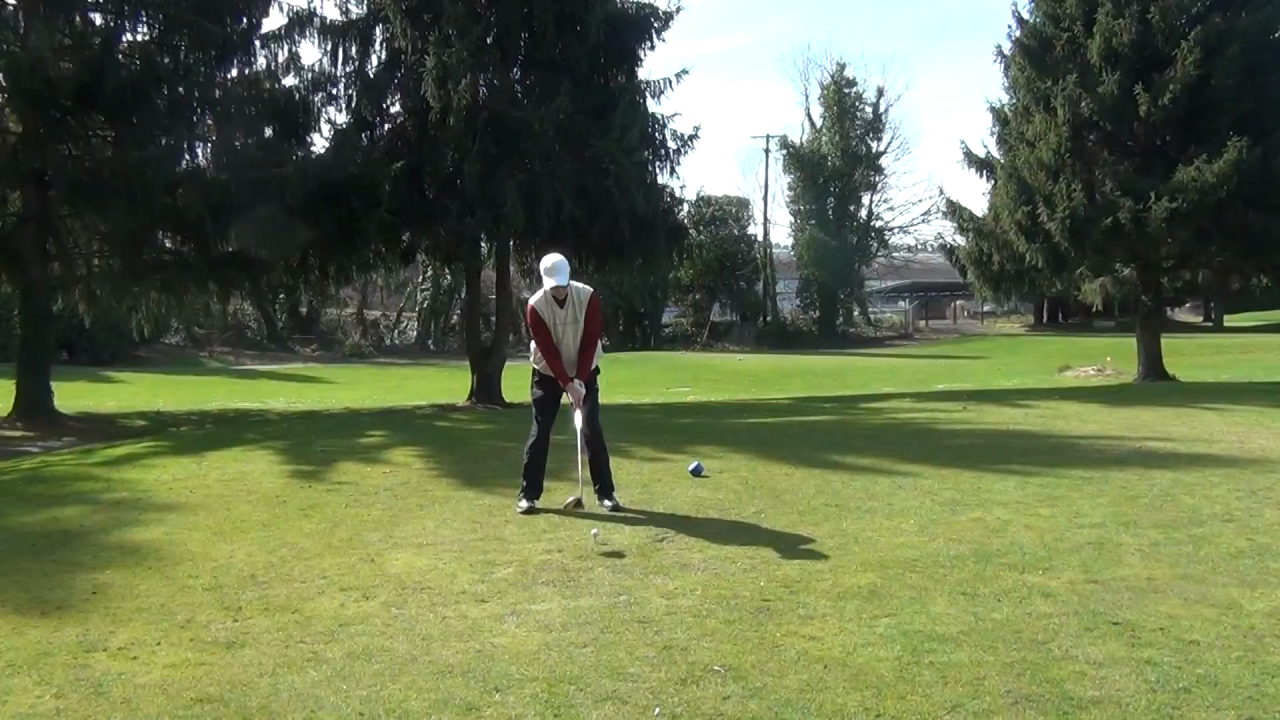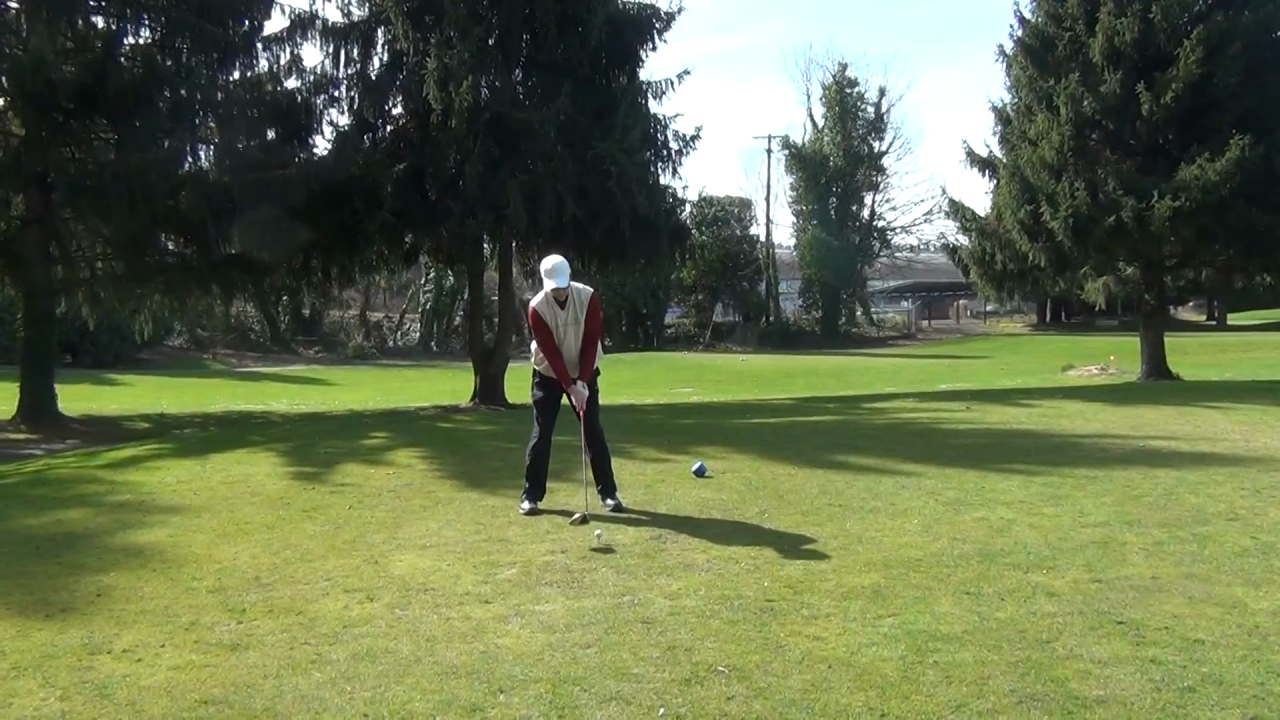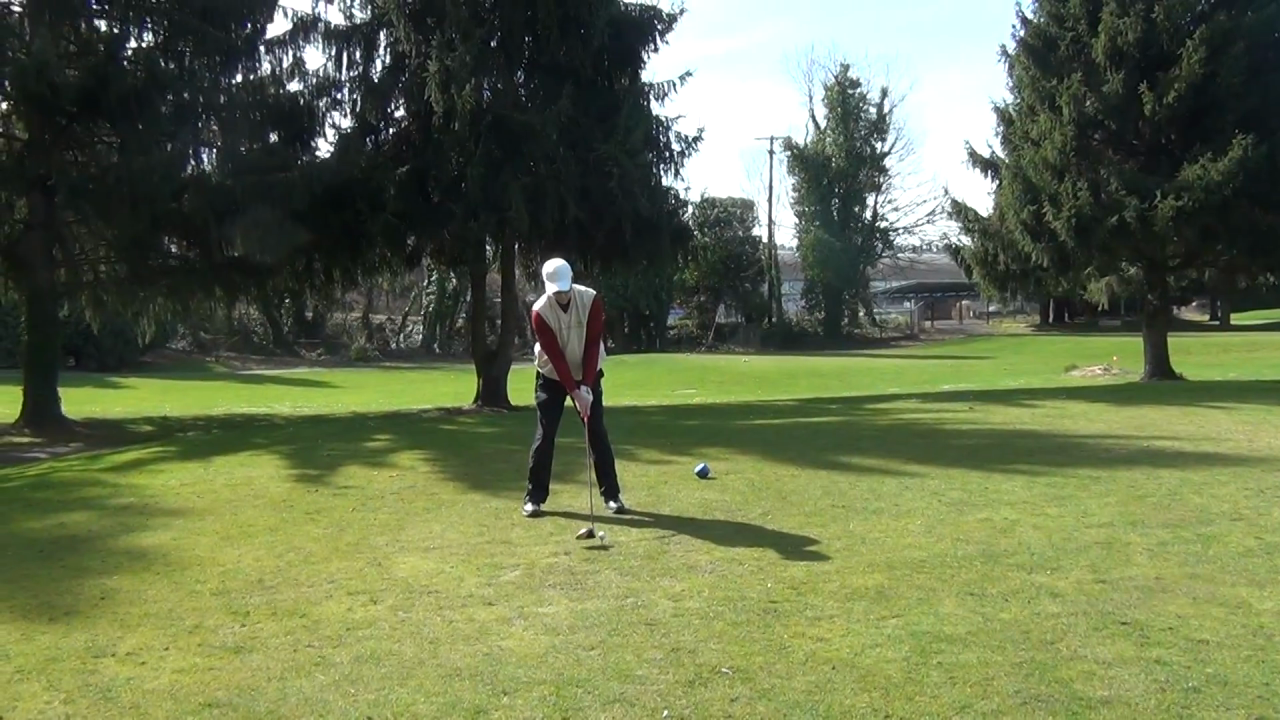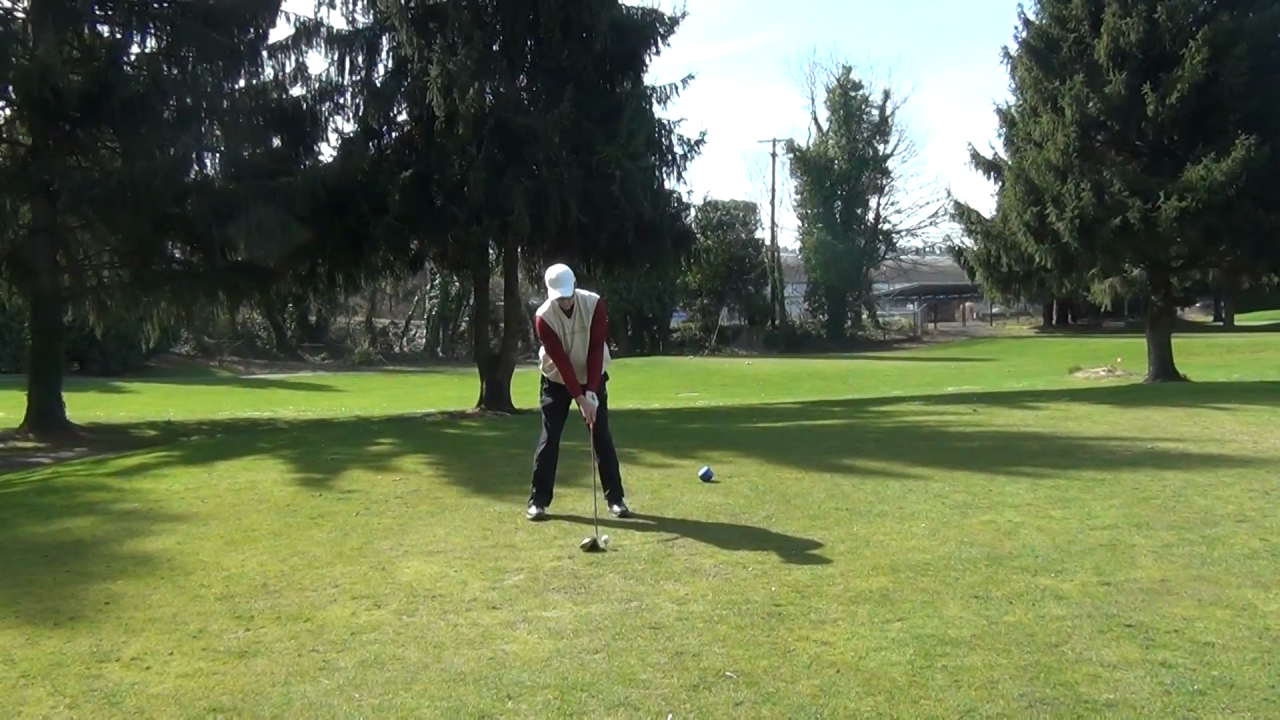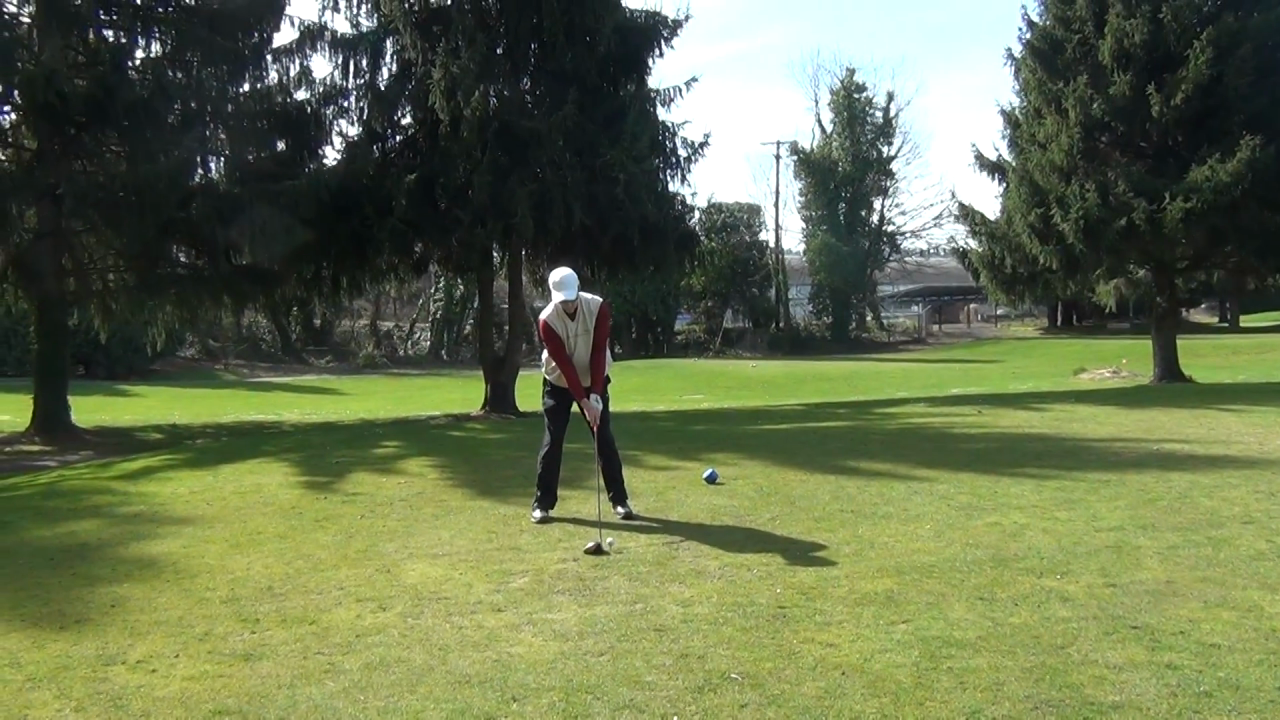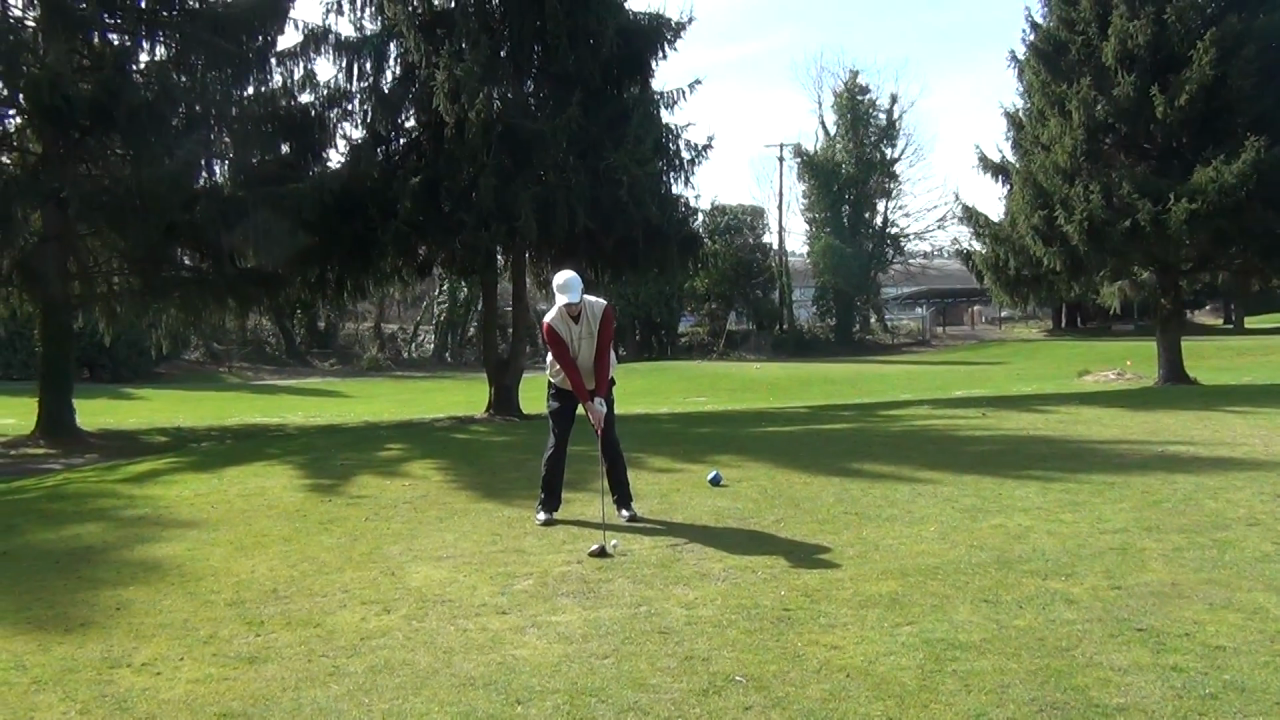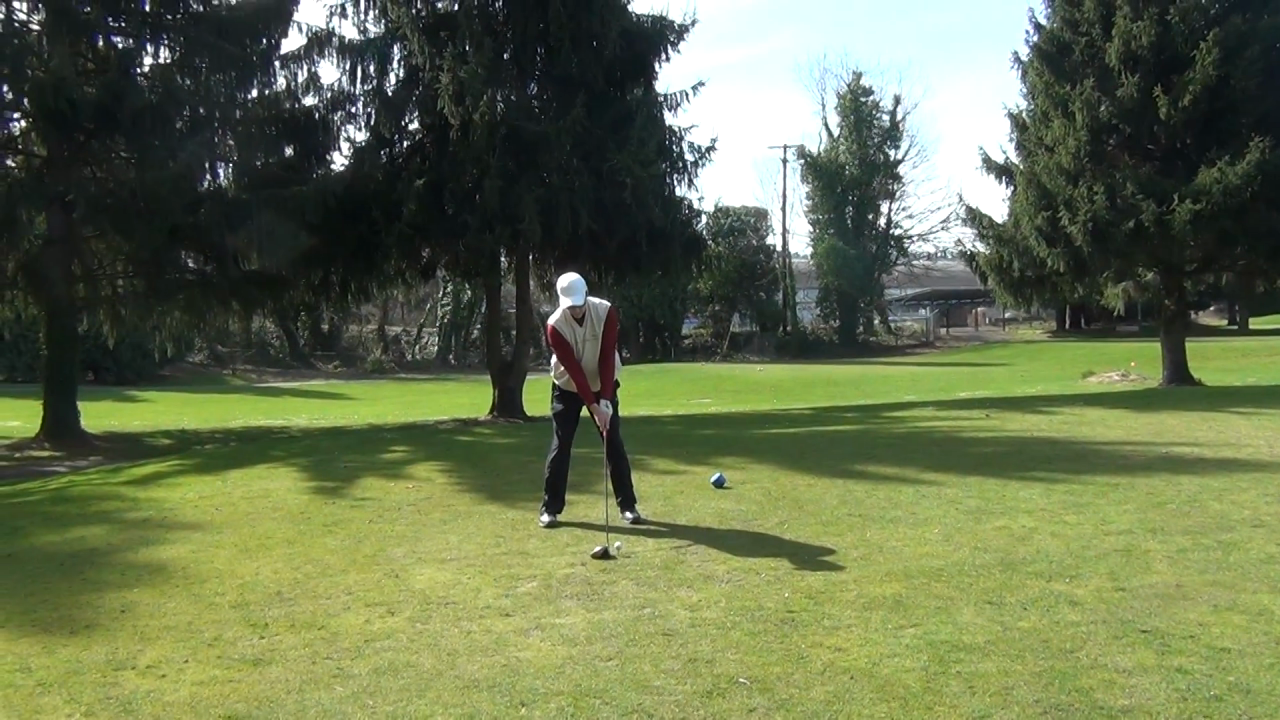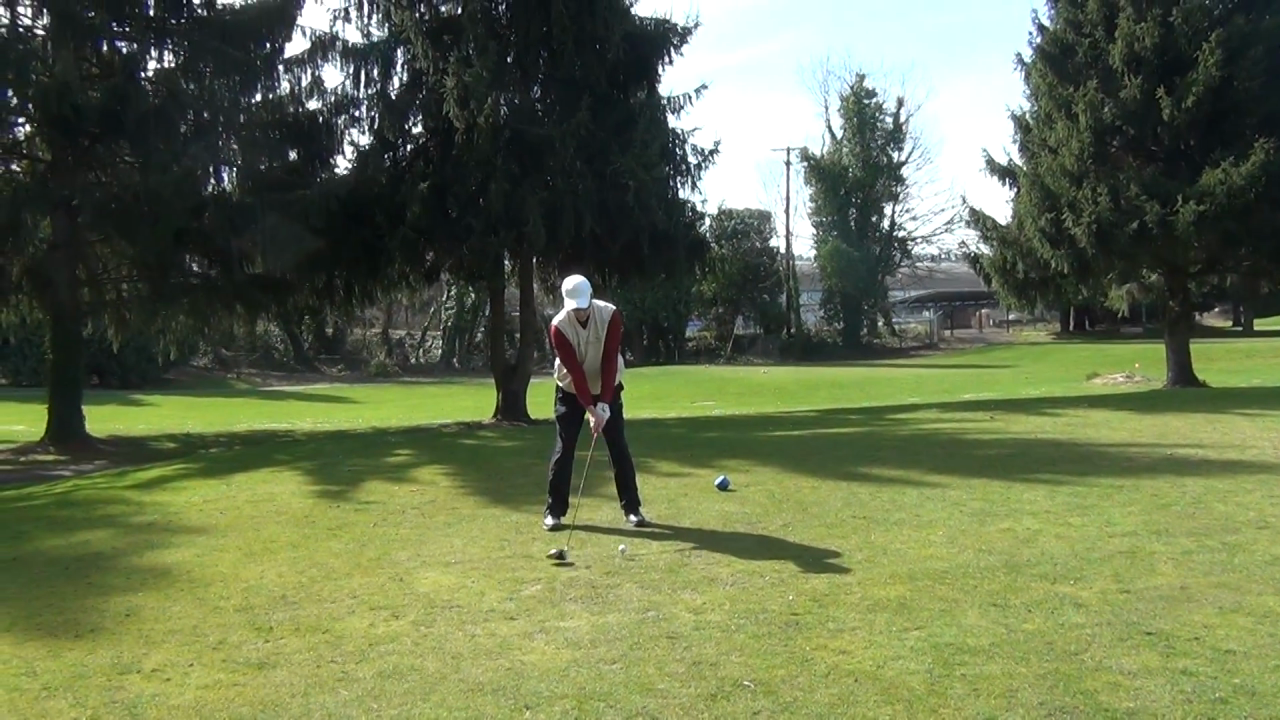
dt=0.2s
person 1, frame 1
left shoulder: (588, 297)
right shoulder: (536, 306)
left elbow: (591, 341)
right elbow: (547, 350)
left wrist: (579, 380)
right wrist: (567, 385)
left hip: (584, 373)
right hip: (548, 374)
left knee: (593, 430)
right knee: (540, 431)
left ankle: (605, 492)
right ankle: (528, 493)
person 1, frame 2
left shoulder: (588, 298)
right shoulder: (536, 308)
left elbow: (591, 343)
right elbow: (550, 352)
left wrist: (582, 382)
right wrist: (570, 387)
left hip: (584, 374)
right hip: (548, 375)
left knee: (593, 431)
right knee: (541, 432)
left ankle: (608, 492)
right ankle: (531, 494)
person 1, frame 3
left shoulder: (591, 300)
right shoulder: (540, 312)
left elbow: (593, 346)
right elbow: (555, 356)
left wrist: (586, 386)
right wrist: (574, 392)
left hip: (587, 376)
right hip: (552, 377)
left knee: (597, 433)
right knee: (545, 433)
left ankle: (611, 494)
right ankle: (534, 496)
person 1, frame 4
left shoulder: (595, 304)
right shoulder: (544, 317)
left elbow: (596, 351)
right elbow: (561, 361)
left wrist: (591, 392)
right wrist: (579, 398)
left hip: (592, 379)
right hip: (556, 381)
left knee: (602, 436)
right knee: (550, 437)
left ankle: (615, 497)
right ankle: (538, 499)
person 1, frame 5
left shoulder: (598, 307)
right shoulder: (547, 320)
left elbow: (598, 353)
right elbow: (564, 364)
left wrist: (595, 394)
right wrist: (583, 401)
left hip: (594, 381)
right hip: (558, 384)
left knee: (605, 438)
right knee: (553, 440)
left ankle: (619, 499)
right ankle: (543, 502)
person 1, frame 6
left shoulder: (602, 310)
right shoulder: (551, 323)
left elbow: (602, 357)
right elbow: (568, 367)
left wrist: (599, 398)
right wrist: (587, 404)
left hip: (599, 384)
right hip: (563, 387)
left knee: (610, 442)
right knee: (557, 443)
left ankle: (624, 502)
right ankle: (547, 505)
person 1, frame 7
left shoulder: (605, 312)
right shoulder: (555, 325)
left elbow: (608, 358)
right elbow: (573, 369)
left wrist: (605, 400)
right wrist: (594, 406)
left hip: (603, 386)
right hip: (567, 389)
left knee: (614, 444)
right knee: (561, 446)
left ankle: (627, 504)
right ankle: (550, 507)
person 1, frame 8
left shoulder: (610, 315)
right shoulder: (559, 326)
left elbow: (610, 363)
right elbow: (574, 370)
left wrist: (603, 403)
right wrist: (588, 411)
left hip: (606, 390)
right hip: (570, 392)
left knee: (619, 448)
right knee: (564, 449)
left ankle: (631, 507)
right ankle: (554, 510)
